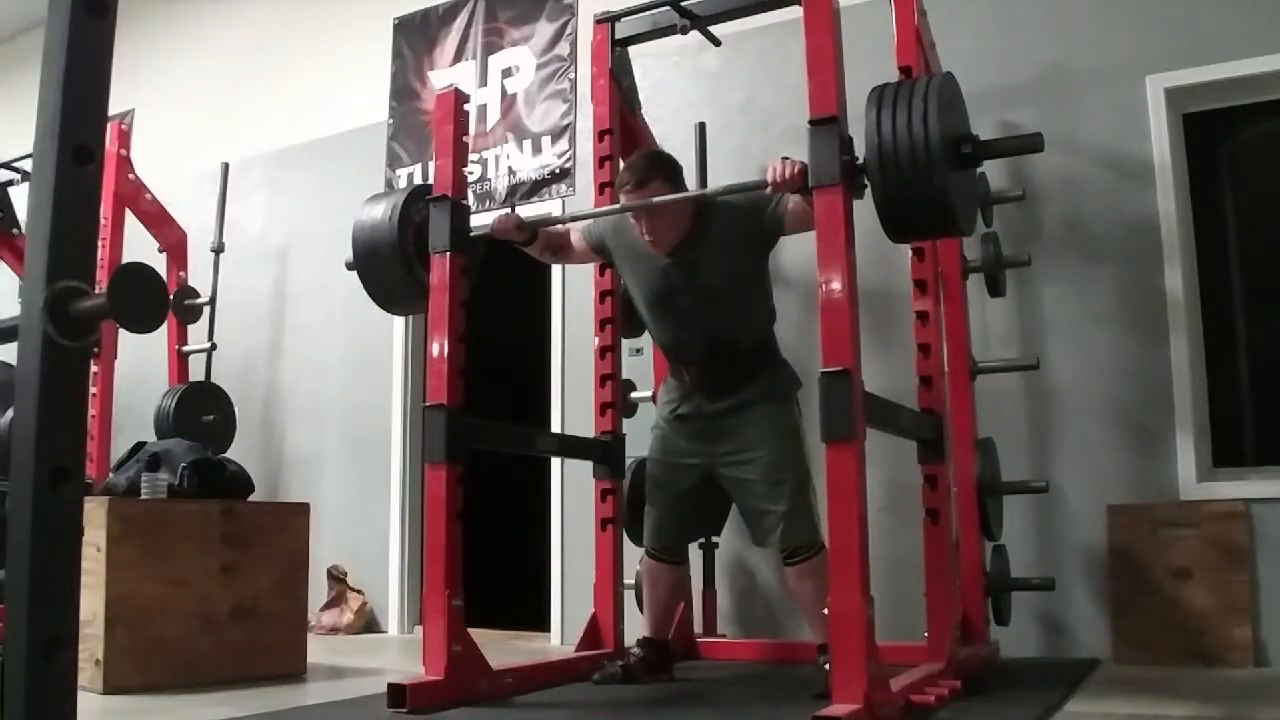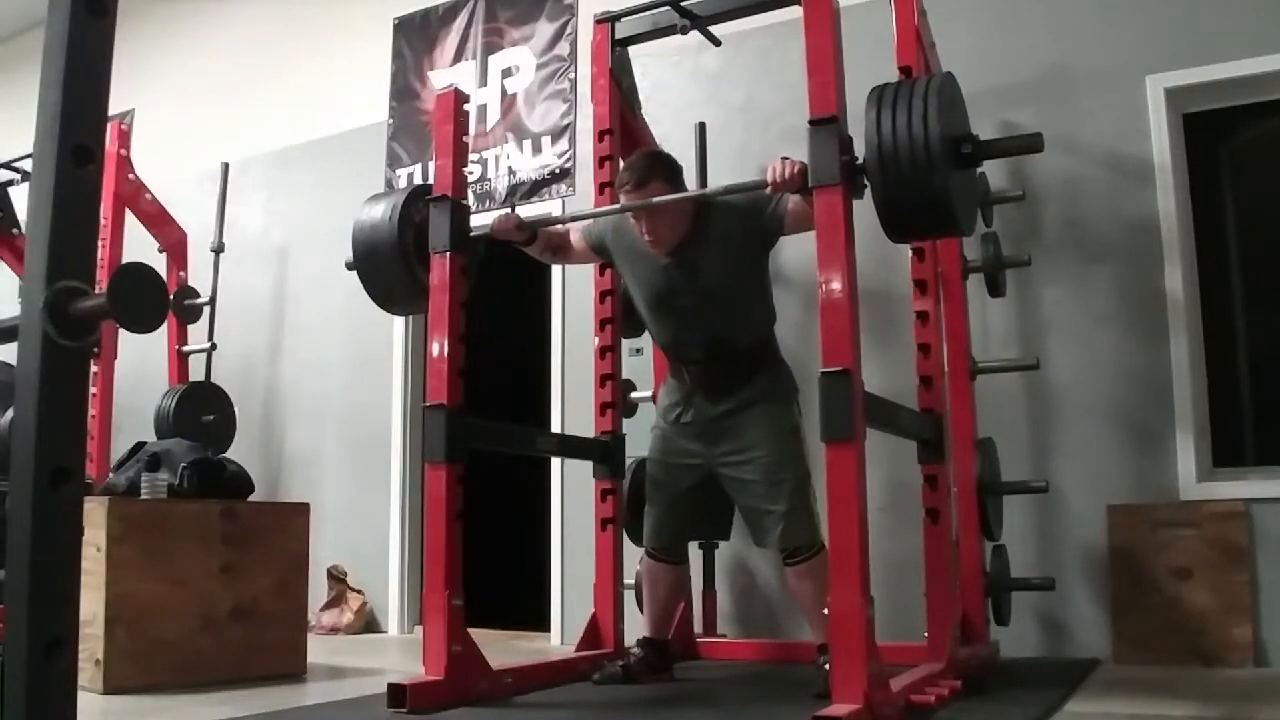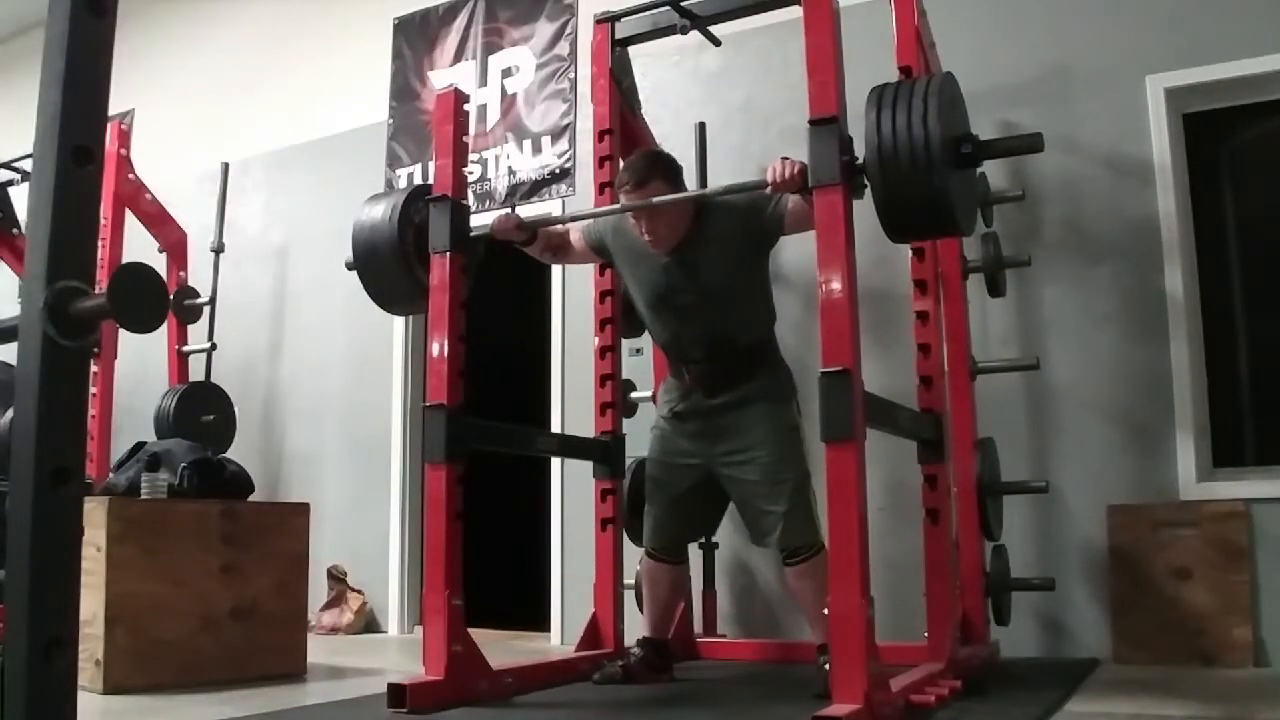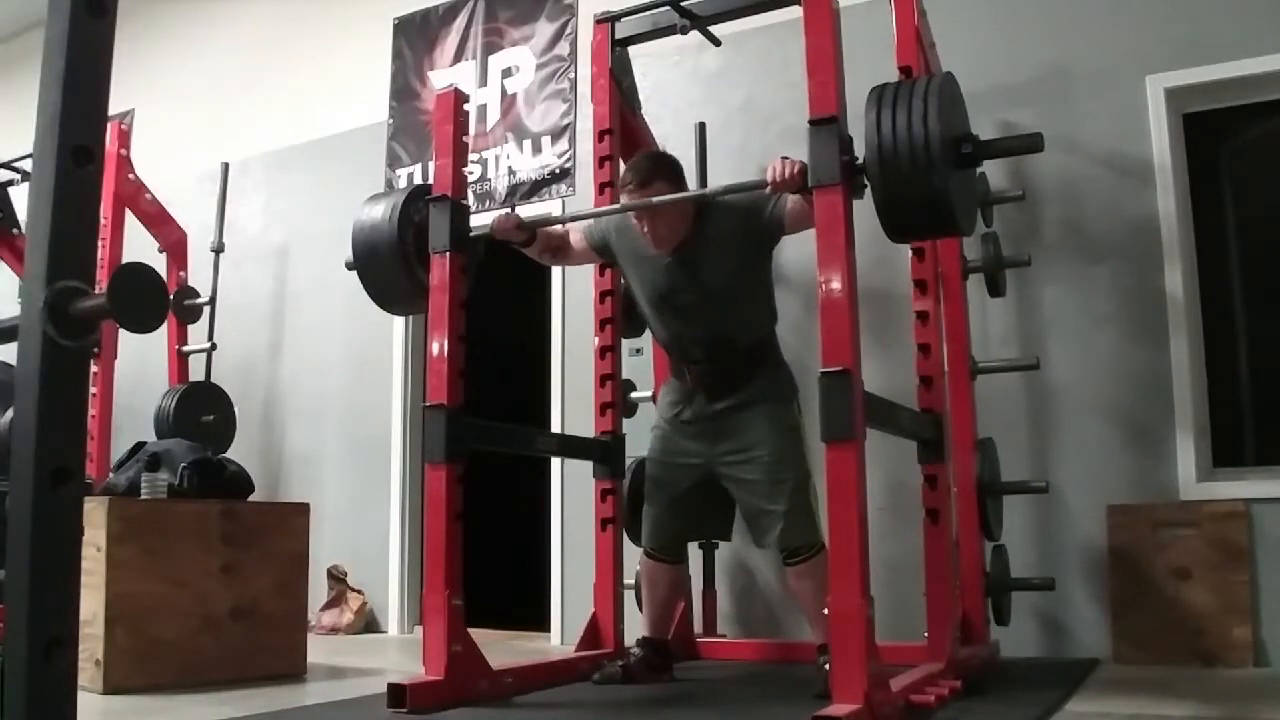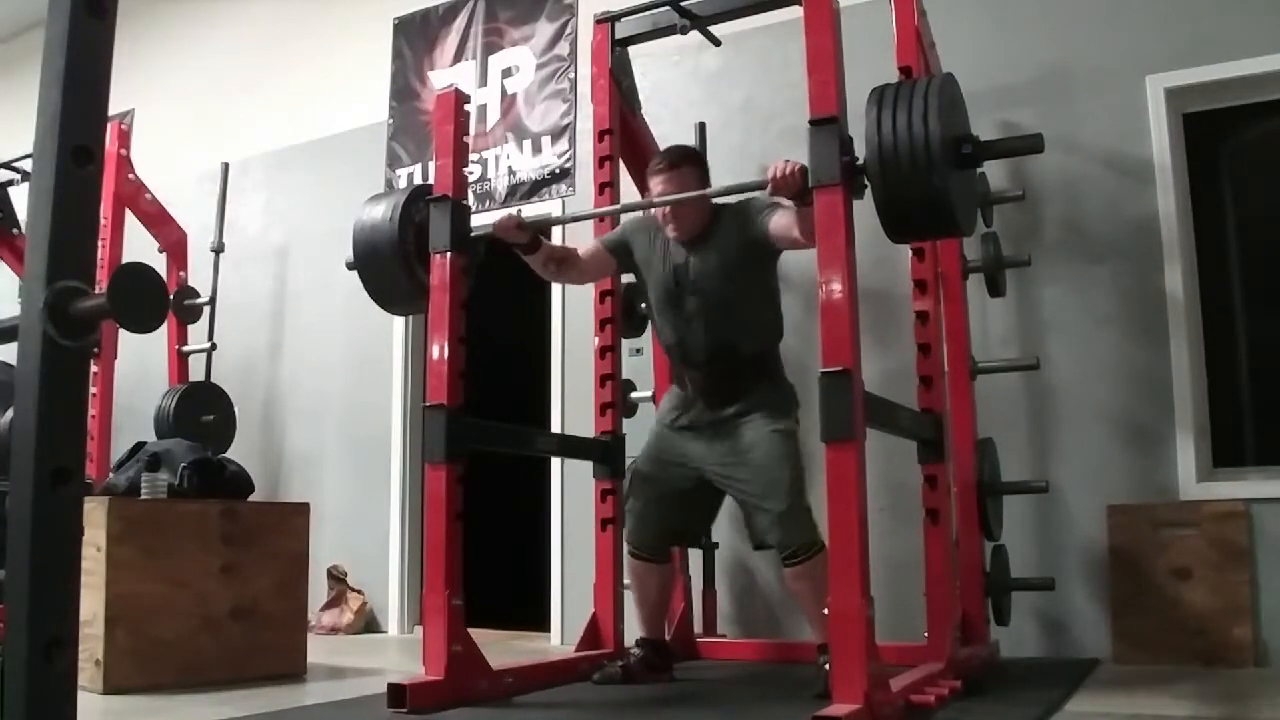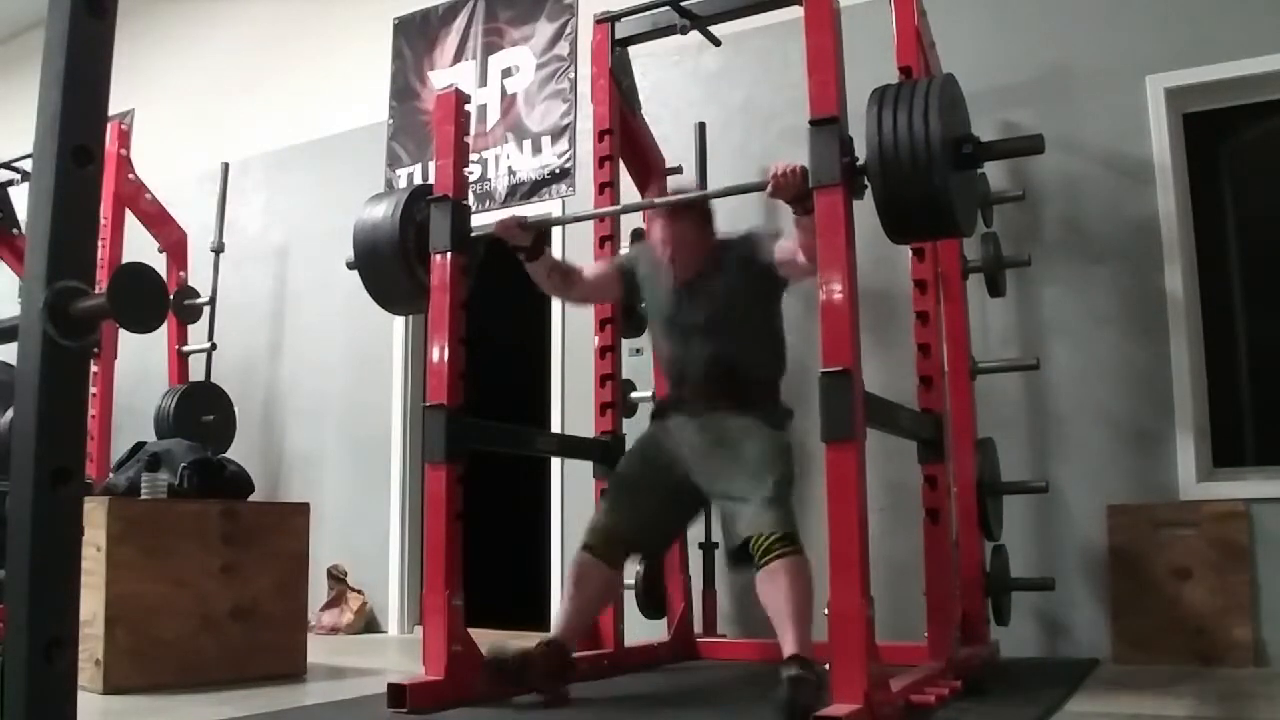
dt=0.3s
person 1, frame 1
left shoulder: (739, 216)
right shoulder: (617, 234)
left elbow: (822, 210)
right elbow: (560, 244)
left wrist: (803, 182)
right wrist: (523, 234)
left hip: (755, 401)
right hip: (682, 404)
left knee: (793, 534)
right knee: (661, 535)
left ankle: (830, 653)
right ankle: (653, 649)
person 1, frame 2
left shoulder: (740, 217)
right shoulder: (617, 233)
right elbow: (561, 244)
left wrist: (804, 181)
right wrist: (522, 234)
left hip: (754, 402)
right hip: (682, 405)
left knee: (792, 535)
right knee: (661, 535)
left ankle: (831, 653)
right ankle: (653, 649)
person 1, frame 3
left shoulder: (739, 216)
right shoulder: (617, 234)
left elbow: (823, 211)
right elbow: (560, 244)
left wrist: (803, 182)
right wrist: (524, 235)
left hip: (754, 401)
right hip: (682, 404)
left knee: (792, 533)
right knee: (661, 535)
left ankle: (831, 653)
right ankle: (653, 649)
person 1, frame 4
left shoulder: (741, 216)
right shoulder: (620, 233)
left elbow: (821, 209)
right elbow: (562, 246)
left wrist: (803, 183)
right wrist: (524, 235)
left hip: (755, 401)
right hip: (684, 404)
left knee: (792, 532)
right knee: (659, 531)
left ankle: (831, 653)
right ankle: (653, 649)
person 1, frame 5
left shoulder: (745, 221)
right shoulder: (640, 235)
left elbow: (808, 230)
right elbow: (570, 265)
left wrist: (800, 192)
right wrist: (527, 242)
left hip: (754, 409)
right hip: (684, 410)
left knee: (791, 531)
right knee: (644, 531)
left ankle: (831, 654)
right ankle: (651, 649)
person 1, frame 6
left shoulder: (749, 257)
right shoulder: (644, 263)
left elbow: (811, 259)
right elbow: (577, 285)
left wrist: (801, 204)
right wrist: (530, 250)
left hip: (747, 426)
right hip: (677, 426)
left knee: (768, 532)
right knee: (607, 530)
left ankle: (800, 670)
right ankle: (554, 655)
